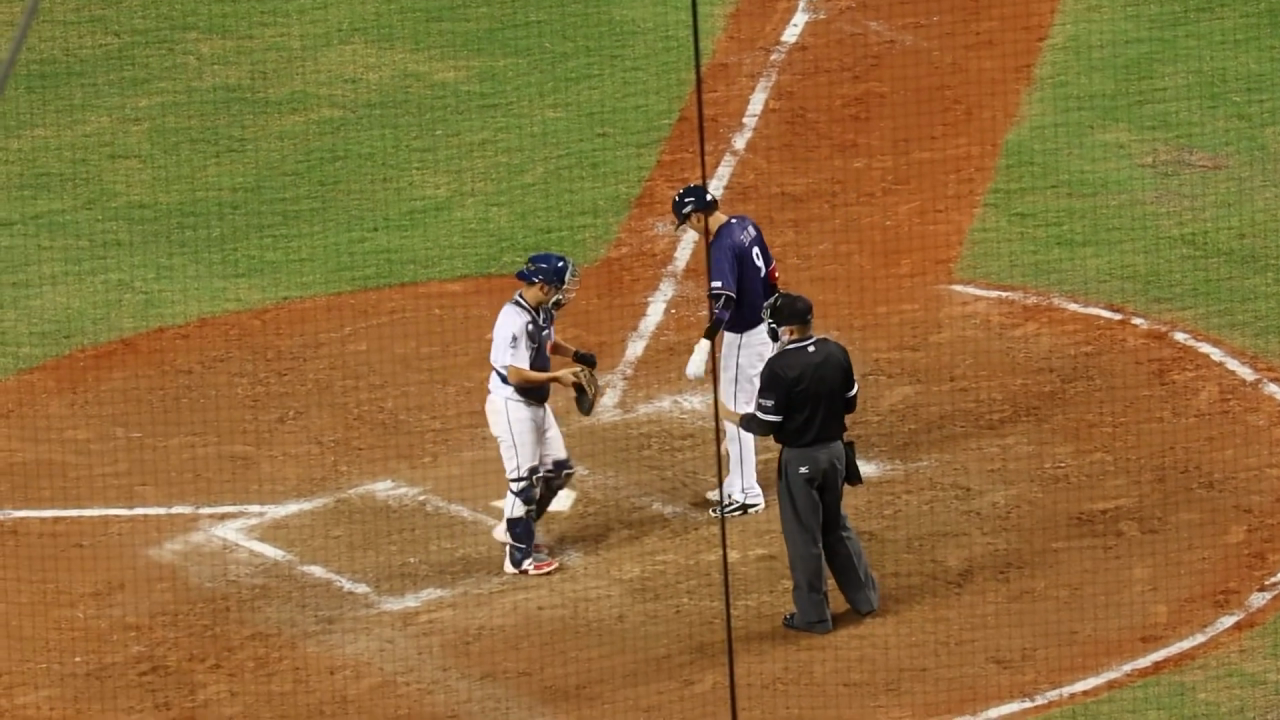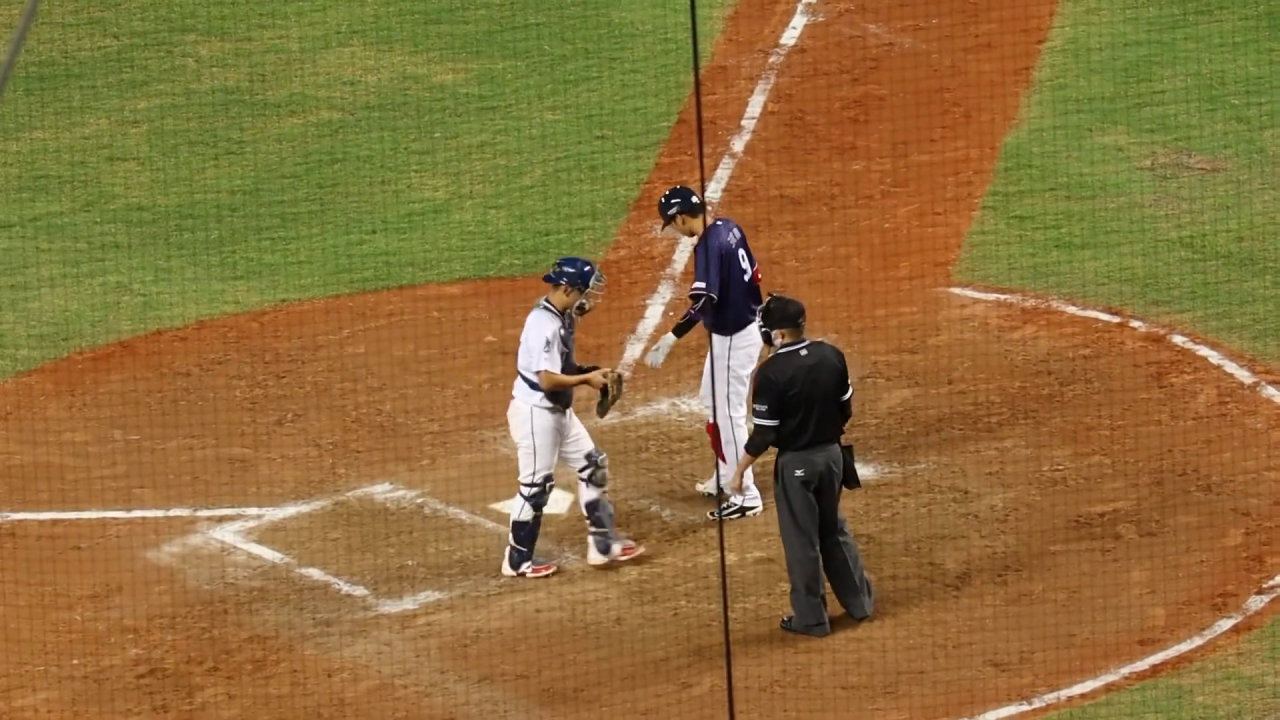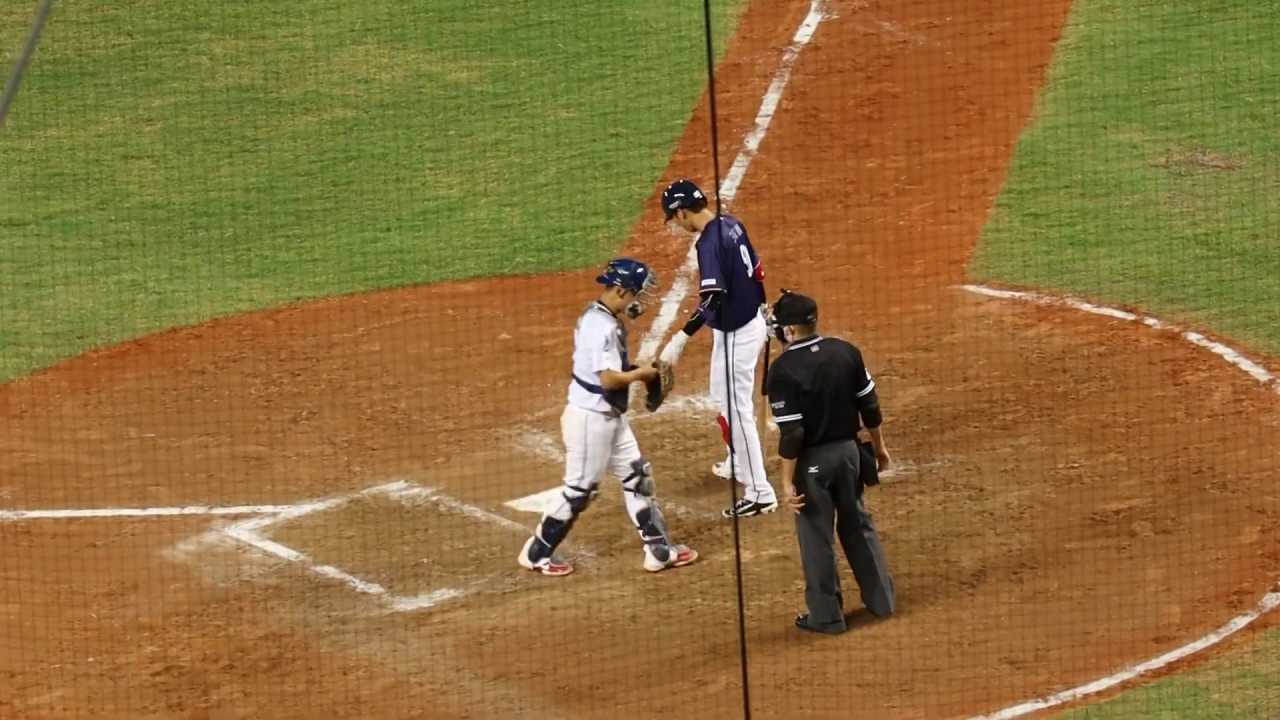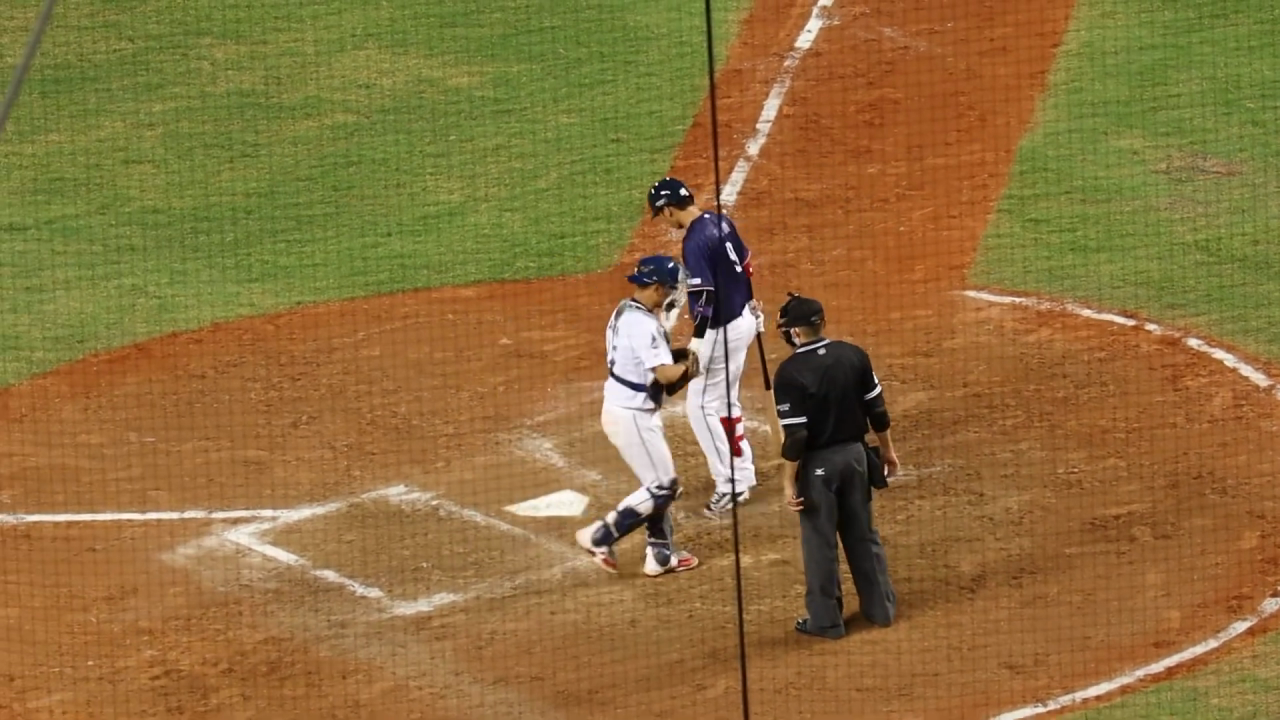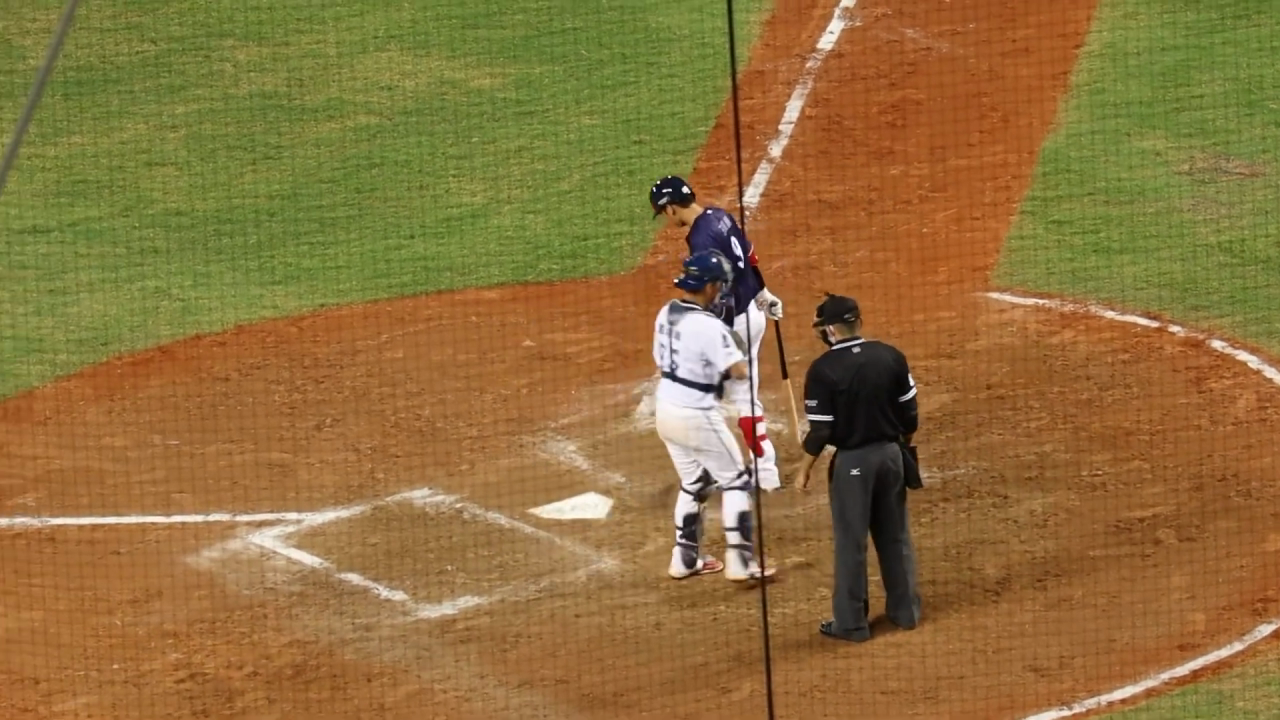
dt=0.2s
person 1, frame 1
left shoulder: (779, 367)
right shoulder: (837, 353)
left elbow: (766, 425)
right elbow: (850, 404)
left wrist: (730, 415)
left hip: (800, 460)
right hip: (835, 450)
left knee: (804, 537)
right knee: (837, 527)
left ankle: (813, 615)
right ankle: (864, 596)
person 1, frame 2
left shoulder: (771, 371)
right shoulder: (832, 356)
left elbow: (764, 433)
right elbow: (843, 411)
left wrist: (741, 469)
left hip: (796, 463)
right hip: (830, 455)
left knee: (800, 540)
right knee: (833, 530)
left ankle: (811, 618)
right ankle: (859, 600)
person 1, frame 3
left shoulder: (783, 369)
right shoulder: (846, 352)
left elbow: (791, 433)
right elbow: (869, 405)
left wrist: (788, 481)
right wrist: (878, 444)
left hip: (813, 460)
right hip: (848, 451)
left knee: (816, 539)
right knee: (858, 527)
left ankle: (827, 615)
right ankle: (881, 599)
person 1, frame 4
left shoulder: (790, 372)
right shoulder: (855, 355)
left elbow: (795, 435)
right elbow: (877, 410)
left wrist: (789, 482)
right wrist: (887, 450)
left hip: (819, 463)
right hip: (856, 454)
left knee: (820, 542)
right knee: (863, 534)
left ankle: (826, 620)
right ankle: (880, 607)
person 1, frame 5
left shoulder: (824, 369)
right shoulder: (891, 356)
left elbow: (820, 430)
right elbow: (910, 413)
left wrist: (805, 468)
right wrist: (900, 447)
left hip: (853, 462)
right hip: (891, 455)
left knee: (850, 543)
right knee: (895, 536)
left ankle: (851, 622)
right ankle: (905, 610)
person 2, frame 1
left shoulder: (723, 245)
right shoulder: (745, 225)
left elbow: (723, 303)
right elbow: (770, 271)
left wrist: (703, 346)
left hip: (745, 336)
right hip: (764, 326)
left knee: (735, 413)
right knee: (736, 408)
left ankle: (748, 494)
right ankle: (737, 483)
person 2, frame 2
left shoulder: (708, 247)
right shoulder: (730, 228)
left elbow: (702, 303)
right elbow: (753, 274)
left wrist: (669, 339)
right wrist: (760, 313)
left hip: (732, 338)
right hip: (748, 327)
left knee: (729, 414)
right knee: (713, 403)
left ankle: (747, 496)
right ankle: (725, 476)
person 2, frame 3
left shoulder: (709, 243)
right shoulder: (731, 224)
left elbow: (711, 300)
right elbow: (756, 270)
left wrist: (681, 338)
right wrist: (763, 309)
left hip: (735, 332)
right hip: (752, 323)
left knee: (735, 410)
right knee: (728, 400)
left ankle: (759, 492)
right ankle: (739, 464)
person 2, frame 4
left shoulder: (694, 243)
right shoulder: (719, 220)
left elbow: (703, 298)
right elbow: (744, 265)
left wrist: (696, 343)
right wrist: (752, 305)
left hip: (723, 329)
right hip: (742, 320)
left knee: (699, 406)
right knee: (726, 398)
left ankle: (727, 480)
right ankle: (741, 469)
person 2, frame 5
left shoulder: (701, 238)
right shoulder: (720, 216)
right elbow: (749, 257)
right wrist: (764, 294)
left hip: (731, 321)
right hip: (751, 313)
right knee: (744, 395)
right ankle: (765, 469)
person 3, frame 1
left shoulder: (542, 311)
right shoulder: (515, 319)
right elbow: (517, 376)
left wrist: (575, 354)
right wrist: (558, 376)
left hip: (537, 404)
right hip: (512, 407)
left knee: (559, 467)
right knee: (525, 480)
left ankle: (512, 527)
right ankle: (518, 556)
person 3, frame 2
left shoulder: (560, 316)
right shoulder: (545, 324)
right elbow: (549, 380)
left wrist: (581, 370)
right wrist: (588, 378)
left hip: (558, 411)
right hip: (535, 413)
left knee: (593, 468)
right knee: (535, 486)
left ankle: (603, 544)
right ankle: (517, 560)
person 3, frame 3
left shoulder: (598, 317)
right shoulder: (603, 327)
right elbow: (611, 379)
left wrist: (640, 369)
right wrist: (645, 374)
left hip: (608, 415)
right hip: (591, 418)
left knee: (638, 477)
right knee: (579, 490)
left ankle: (658, 550)
right ankle: (537, 553)
person 3, frame 4
left shoulder: (623, 313)
right shoulder: (645, 325)
right elbow: (667, 376)
left wrist: (674, 359)
right wrist: (688, 366)
left hip: (619, 409)
right hip: (633, 416)
left knee: (655, 482)
right knee: (662, 486)
left ankle: (661, 555)
right ankle: (600, 536)
person 3, frame 5
left shoulder: (666, 314)
right shoulder: (709, 326)
right elbow: (738, 372)
right wrist: (737, 351)
left hip: (667, 410)
right hip: (697, 417)
left knee: (693, 484)
right knee: (737, 482)
left ankle: (685, 557)
right ankle: (740, 558)
